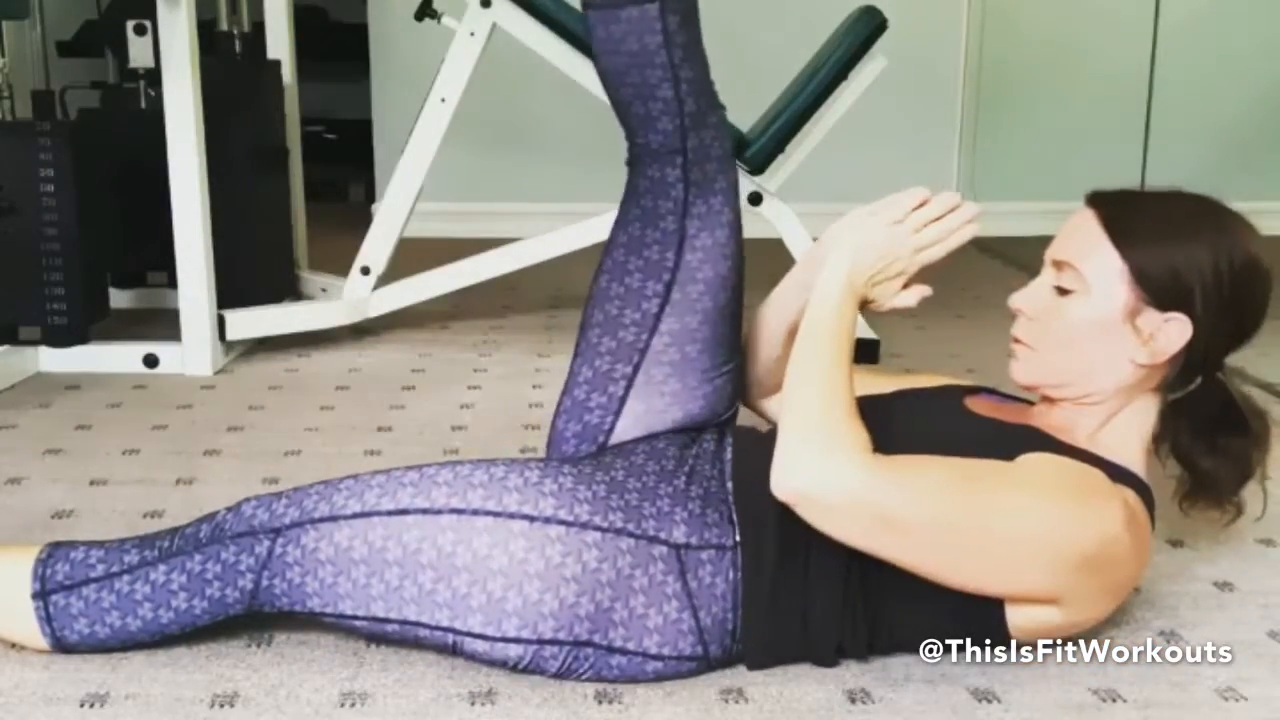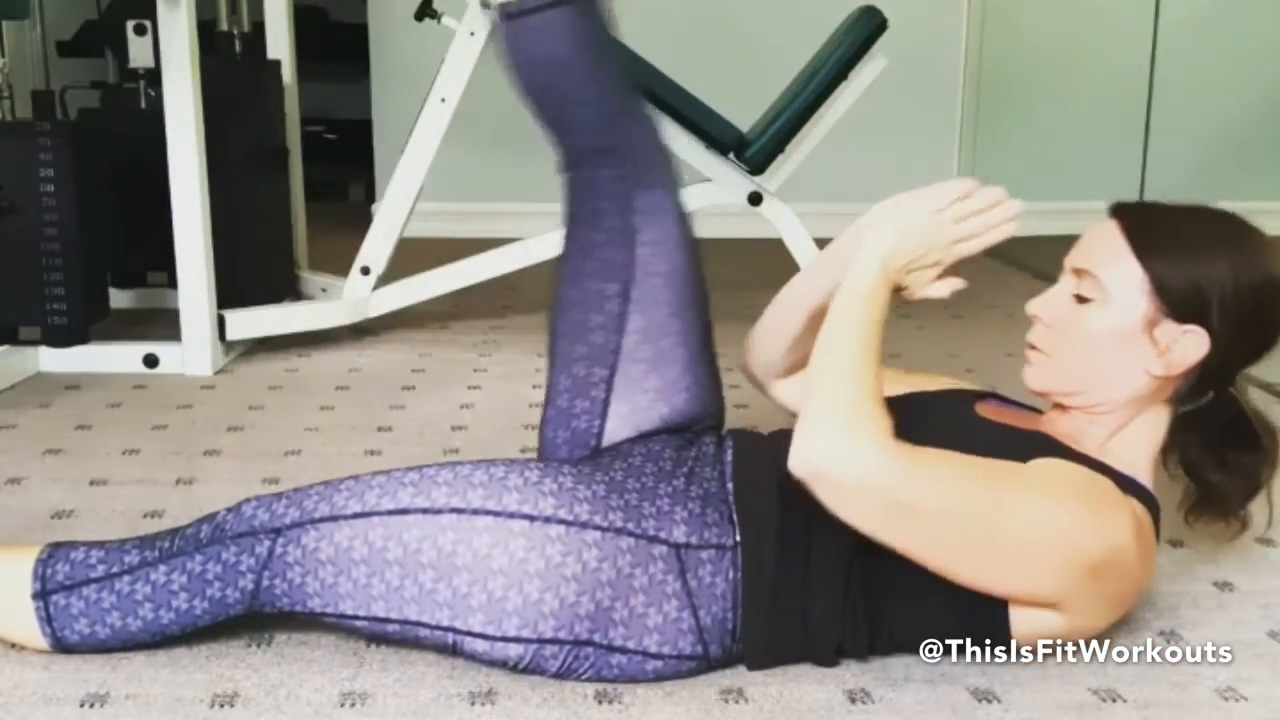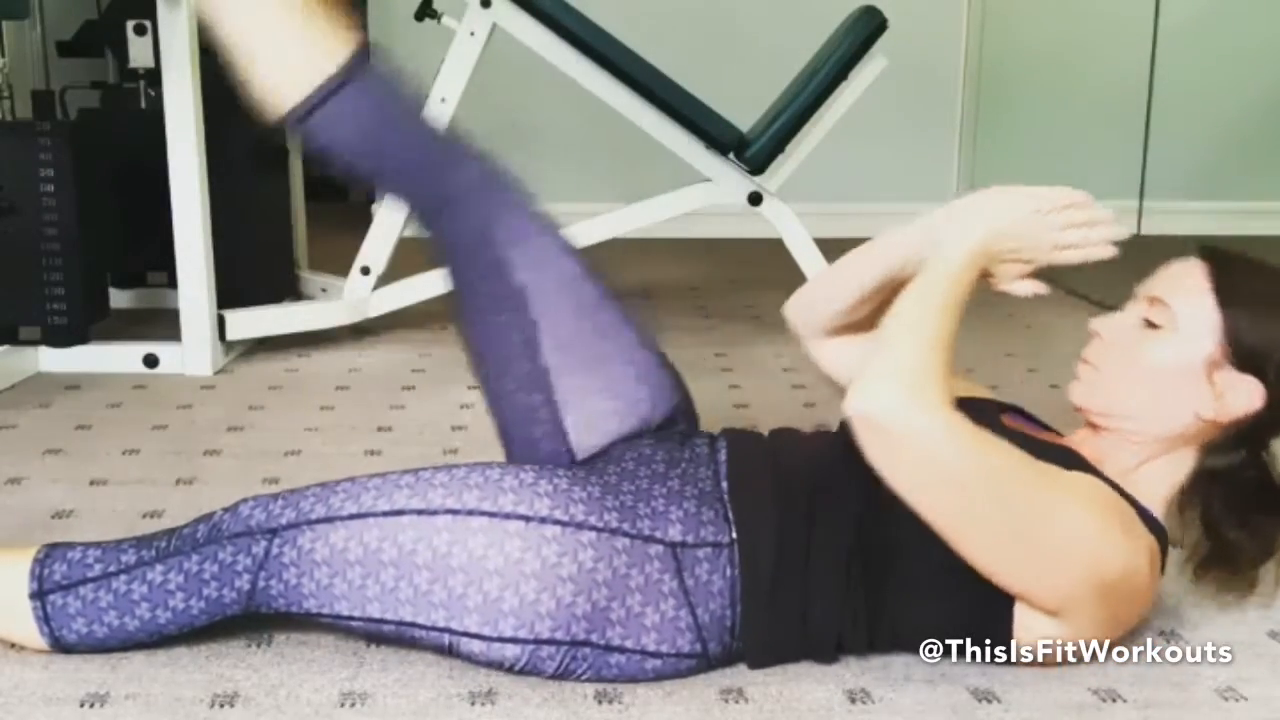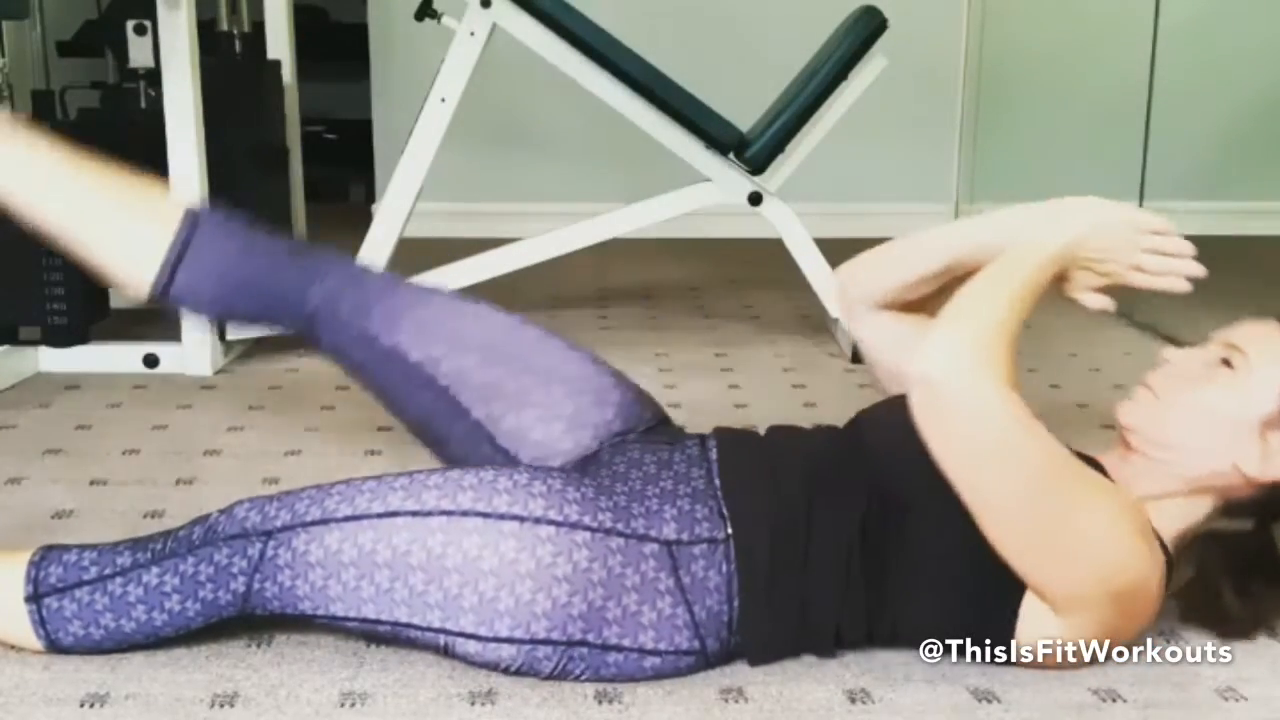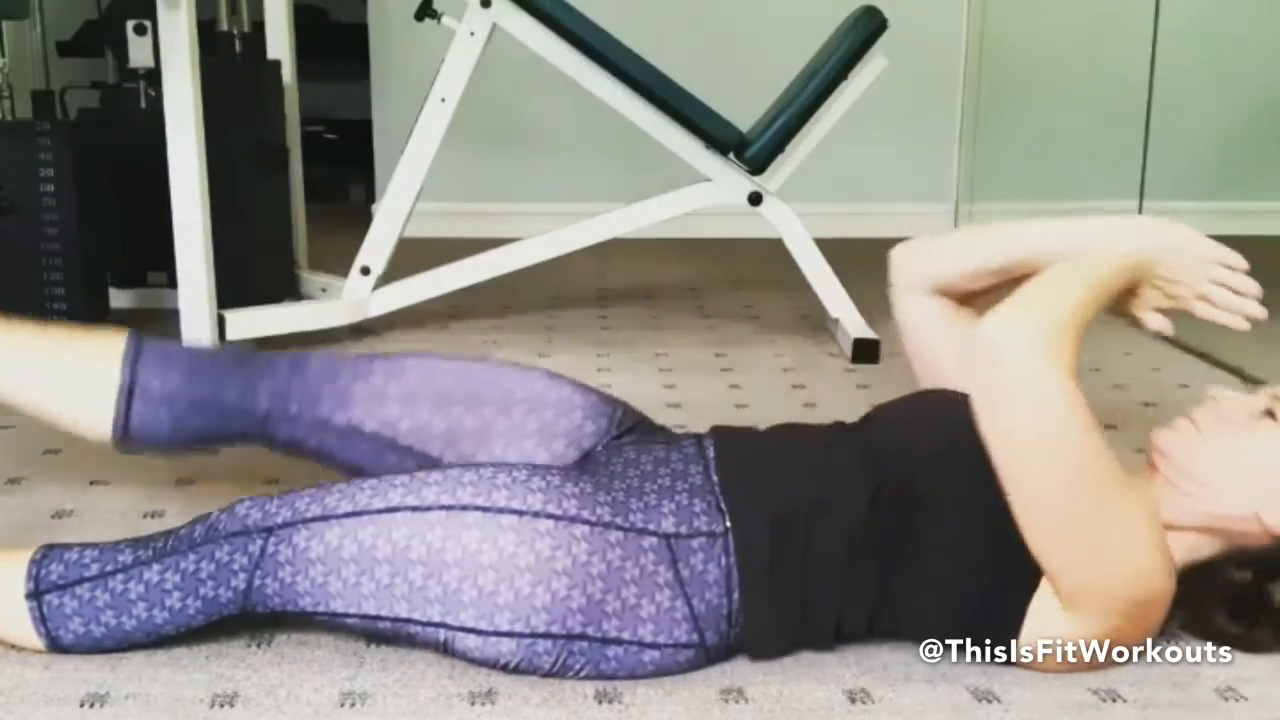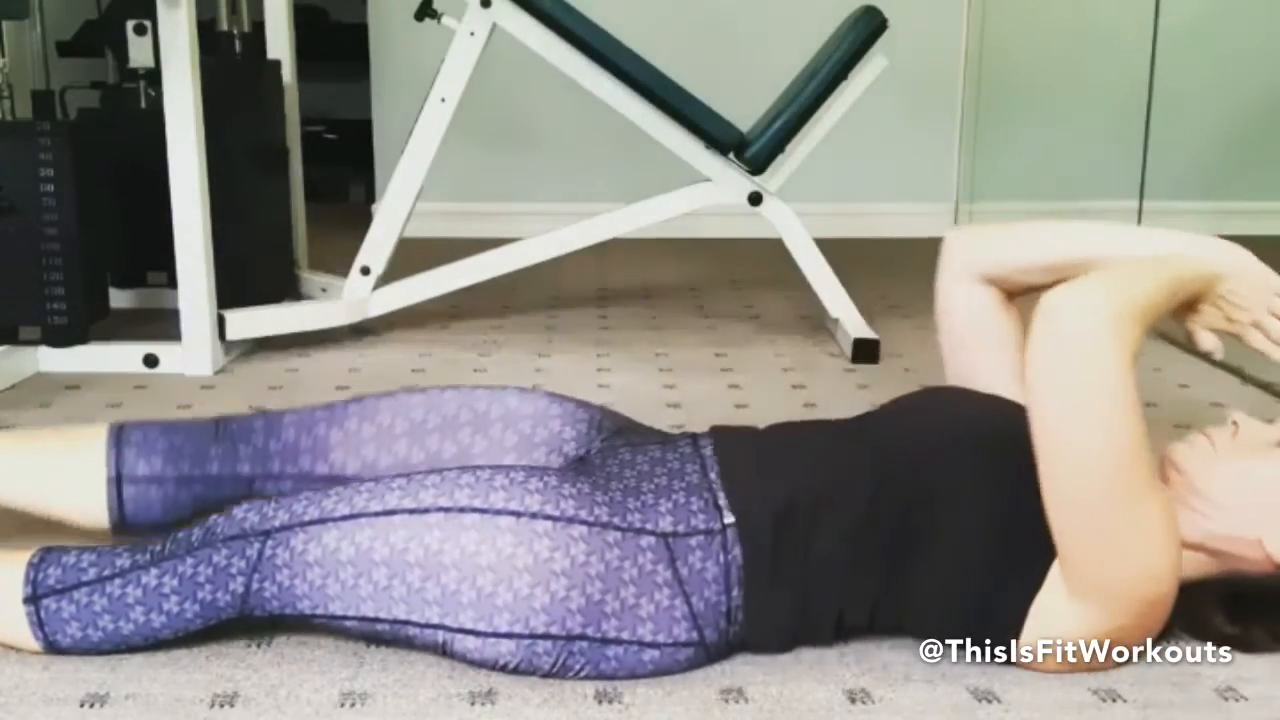
dt=0.2s
person 1, frame 1
left shoulder: (1088, 527)
right shoulder: (1025, 419)
left elbow: (819, 479)
right elbow: (769, 380)
left wrist: (842, 277)
right wrist: (828, 270)
left hip: (671, 578)
right hip: (668, 467)
left knee: (261, 544)
right knee: (681, 160)
person 1, frame 2
left shoulder: (1093, 536)
right shoulder: (1034, 429)
left elbow: (837, 462)
right elbow: (779, 363)
left wrist: (875, 267)
right wrist: (857, 256)
left hip: (670, 579)
right hip: (669, 470)
left knee: (263, 545)
right knee: (619, 165)
person 1, frame 3
left shoulder: (1102, 553)
right shoulder: (1048, 457)
left elbow: (888, 425)
right elbow: (819, 325)
left wrist: (965, 247)
right wrist: (945, 237)
left hip: (667, 580)
right hip: (668, 472)
left knee: (258, 546)
right knee: (460, 190)
person 1, frame 4
left shoulder: (1106, 566)
right shoulder: (1052, 484)
left elbow: (947, 369)
right elbow: (866, 295)
left wrist: (1050, 245)
right wrist: (1040, 227)
left hip: (667, 578)
right hip: (662, 472)
left knee: (251, 549)
right knee: (316, 288)
person 1, frame 5
left shoulder: (1118, 577)
right shoulder: (1068, 499)
left elbow: (1007, 352)
right elbow: (917, 274)
left wrist: (1117, 259)
right wrist: (1109, 241)
left hip: (670, 571)
right hip: (662, 467)
left knee: (248, 551)
right knee: (270, 384)
person 1, frame 6
left shoulder: (1121, 580)
right shoulder: (1052, 458)
left elbow: (1072, 331)
right elbow: (968, 261)
left hip: (667, 568)
right hip: (664, 468)
left knee: (243, 552)
right knee: (250, 455)
